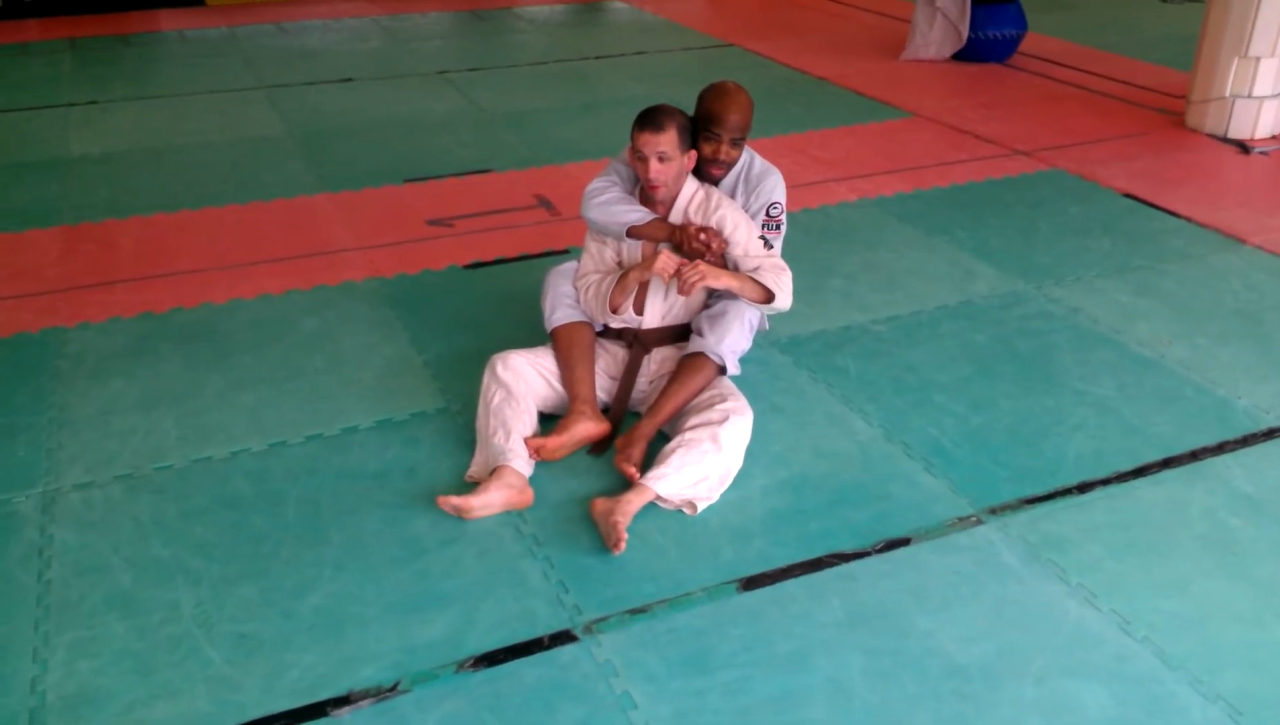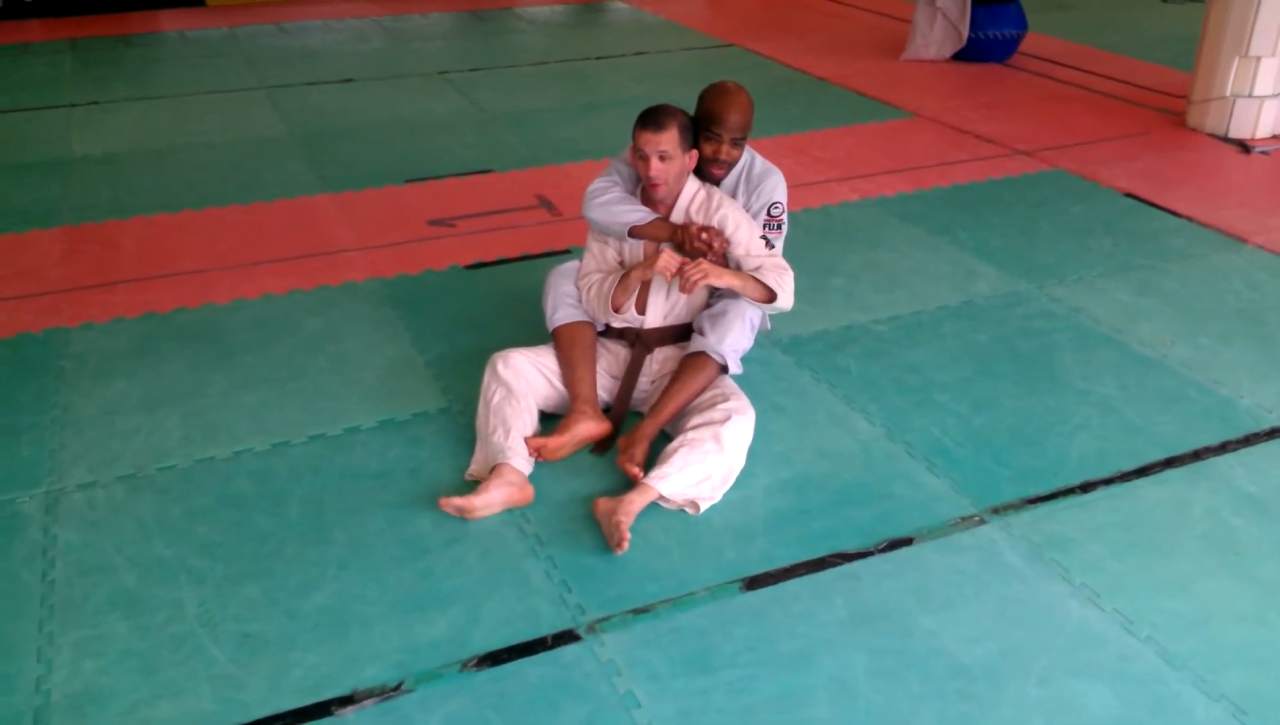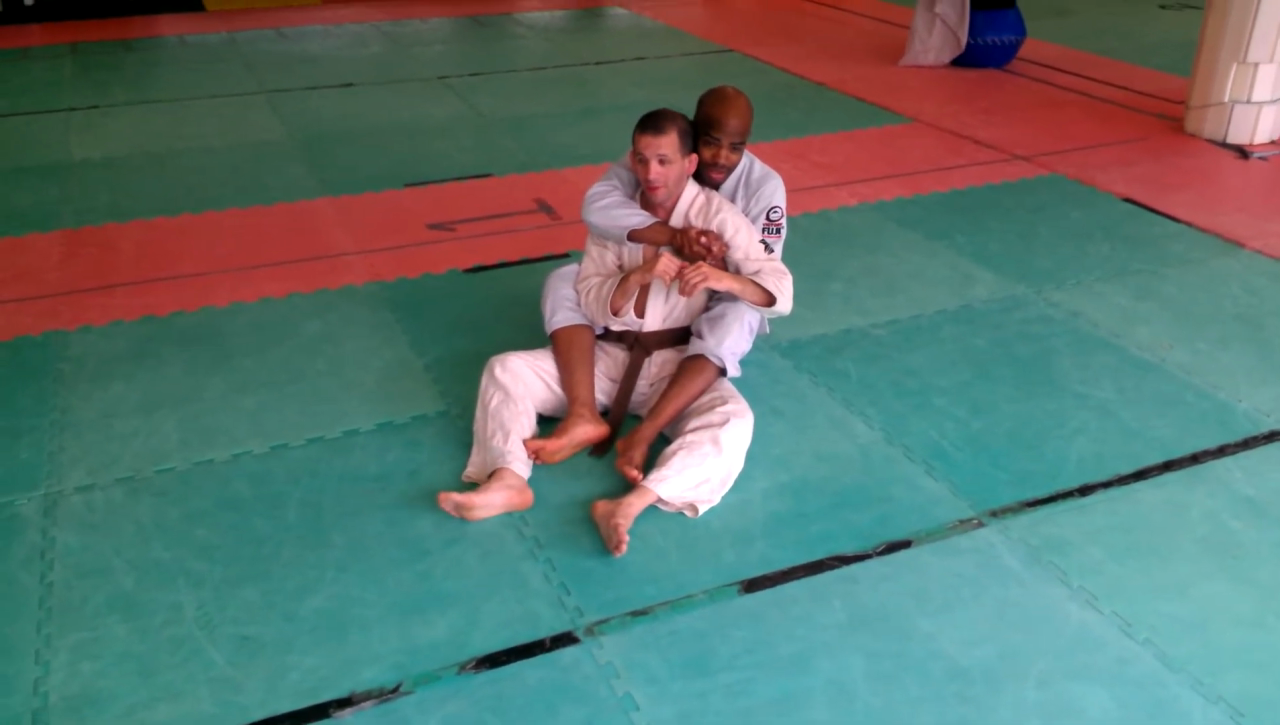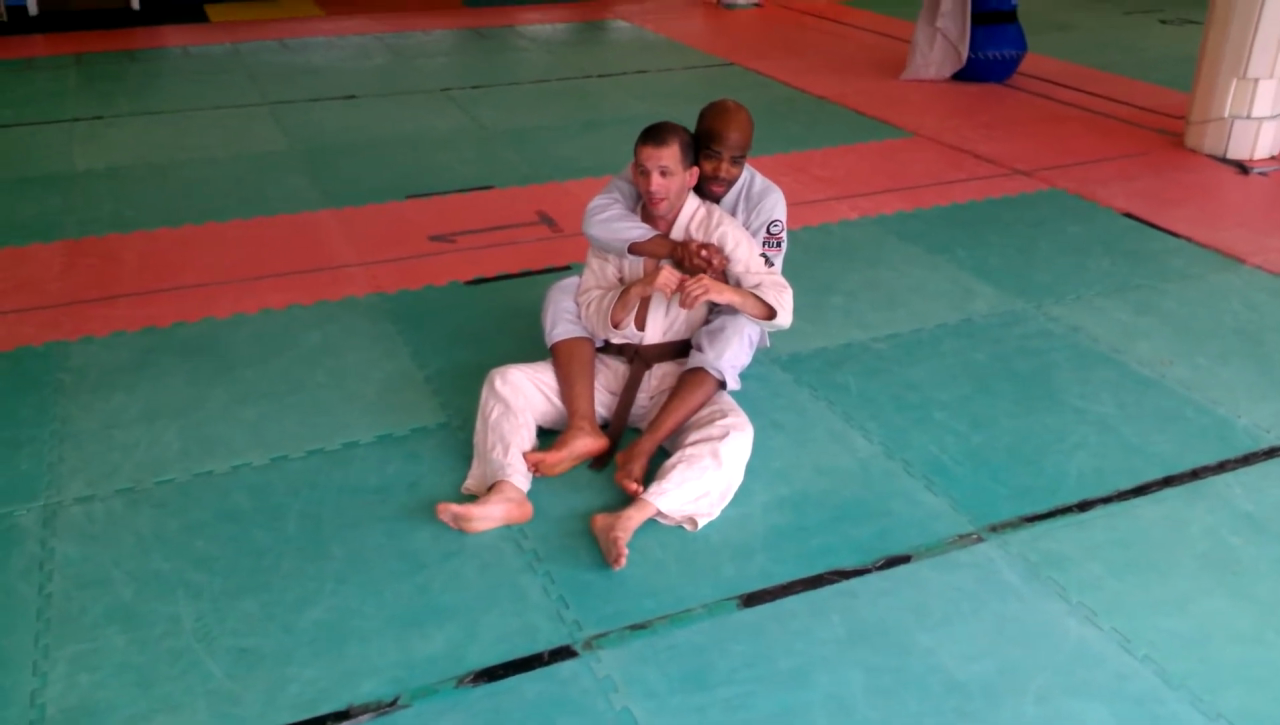
dt=0.1s
person 1, frame 1
left shoulder: (716, 212)
left elbow: (780, 289)
right elbow: (591, 302)
left wrist: (722, 276)
right wrist: (637, 273)
left hip: (679, 361)
right hip: (610, 353)
left knee: (732, 419)
right knee: (507, 368)
left ankle: (626, 504)
right ankle: (508, 480)
person 1, frame 2
left shoulder: (717, 212)
left elbow: (782, 289)
right elbow: (593, 302)
left wrist: (724, 275)
right wrist: (638, 272)
left hip: (681, 361)
right hip: (612, 352)
left knee: (734, 418)
right knee: (508, 367)
left ankle: (630, 503)
right ankle: (508, 477)
person 1, frame 3
left shoulder: (717, 216)
left elbow: (780, 292)
right elbow: (591, 305)
left wrist: (724, 278)
right wrist: (637, 275)
left hip: (679, 364)
right hip: (610, 355)
left knee: (732, 421)
right knee: (506, 370)
left ankle: (627, 506)
right ankle: (507, 481)
person 1, frame 4
left shoulder: (717, 230)
left elbow: (781, 306)
right elbow: (592, 318)
left wrist: (724, 291)
right wrist: (638, 288)
left hip: (679, 377)
right hip: (610, 368)
left knee: (732, 434)
right knee: (507, 383)
left ankle: (628, 519)
right ankle: (507, 493)
person 2, frame 1
left shoulder: (764, 181)
right elbow: (597, 200)
left wrist: (714, 261)
right wrist: (673, 232)
left hip: (706, 305)
left knee: (738, 318)
right knee: (563, 279)
left ankle: (641, 432)
right ankle: (584, 412)
person 2, frame 2
left shoulder: (764, 181)
right elbow: (598, 201)
left wrist: (716, 261)
right wrist: (675, 232)
left hip: (707, 304)
left knee: (740, 317)
right knee: (565, 279)
left ankle: (644, 432)
right ankle: (585, 412)
person 2, frame 3
left shoulder: (764, 185)
right elbow: (598, 204)
left wrist: (715, 265)
right wrist: (674, 236)
left hip: (706, 307)
left knee: (738, 319)
right knee: (563, 283)
left ankle: (642, 435)
right ankle: (583, 415)
person 2, frame 4
left shoulder: (764, 199)
right elbow: (598, 218)
left wrist: (716, 278)
right wrist: (674, 249)
left hip: (707, 320)
left knee: (738, 333)
right knee: (565, 295)
left ankle: (642, 448)
right ankle: (583, 428)
